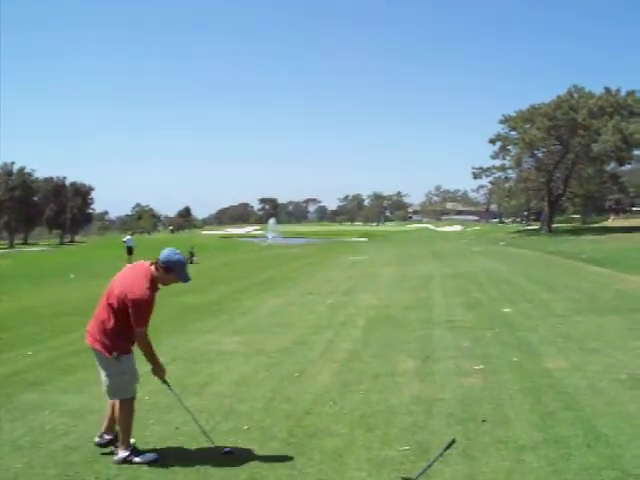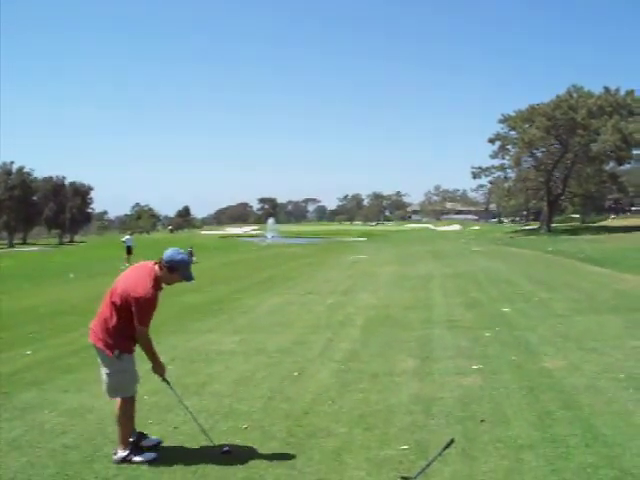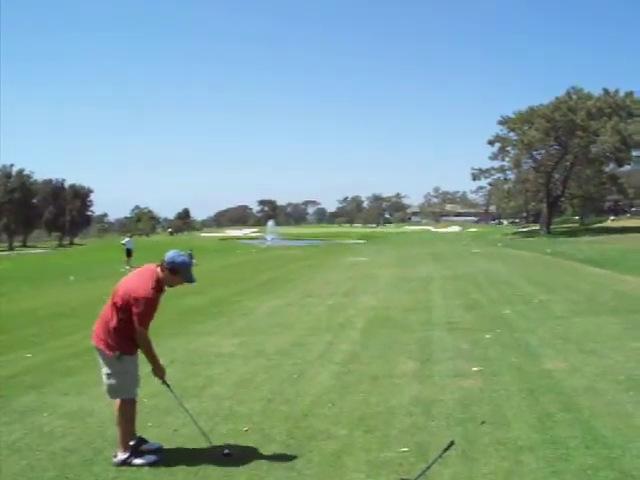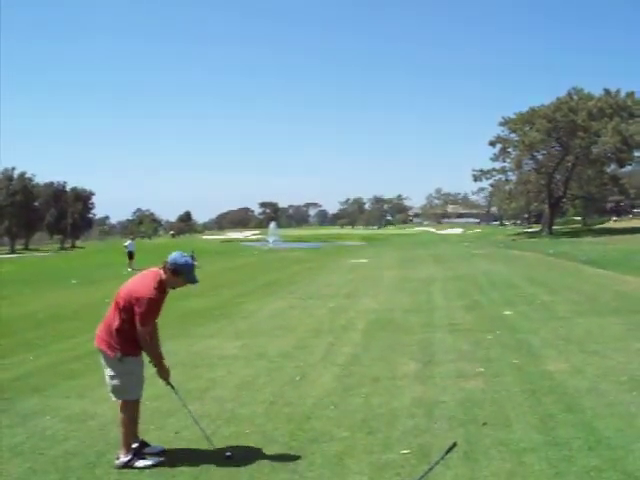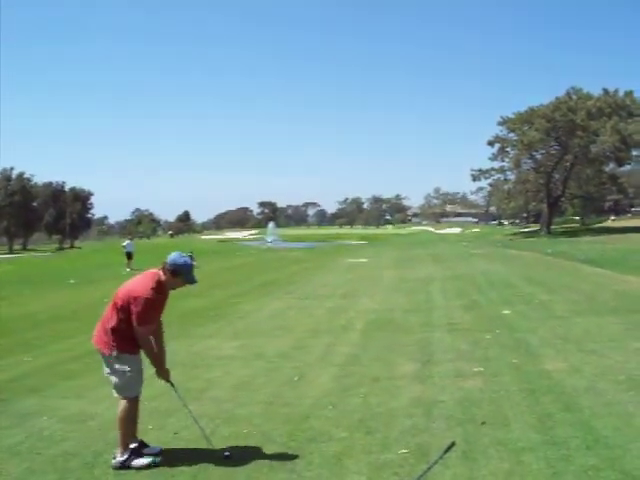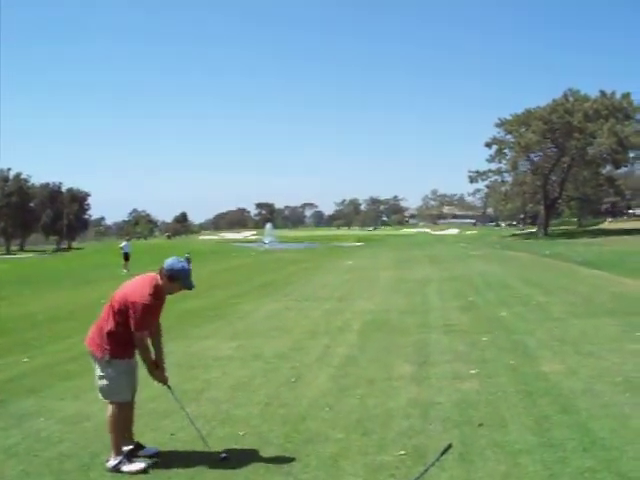
dt=0.2s
person 1, frame 1
left shoulder: (142, 266)
right shoulder: (143, 294)
right elbow: (140, 336)
right wrist: (156, 365)
left hip: (104, 334)
right hip: (111, 343)
left knee: (122, 390)
right knee: (126, 395)
left ankle: (107, 433)
right ankle: (124, 450)
person 1, frame 2
left shoulder: (146, 266)
right shoulder: (146, 293)
right elbow: (142, 334)
right wrist: (156, 362)
left hip: (110, 334)
right hip: (112, 342)
left knee: (128, 390)
right knee: (125, 394)
left ankle: (131, 435)
right ankle: (124, 449)
person 1, frame 3
left shoulder: (150, 271)
right shoulder: (146, 293)
right elbow: (141, 335)
right wrist: (155, 365)
left hip: (119, 338)
right hip: (114, 344)
left knee: (130, 393)
right knee: (125, 396)
left ankle: (132, 439)
right ankle: (124, 452)
person 1, frame 4
left shoulder: (157, 278)
right shoulder: (148, 294)
left elbow: (151, 323)
right elbow: (143, 335)
left wrist: (158, 353)
right wrist: (160, 365)
left hip: (127, 342)
right hip: (117, 346)
left knee: (134, 396)
right knee: (129, 398)
left ankle: (135, 442)
right ankle: (126, 455)
person 1, frame 5
left shoulder: (160, 284)
right shoulder: (145, 294)
left elbow: (156, 322)
right elbow: (142, 335)
left wrist: (161, 356)
right wrist: (158, 365)
left hip: (127, 342)
right hip: (115, 344)
left knee: (134, 394)
right knee: (129, 396)
left ankle: (133, 442)
right ankle: (122, 454)
person 1, frame 6
left shoulder: (156, 286)
right shoulder: (143, 299)
left elbow: (154, 325)
right elbow: (140, 340)
left wrist: (159, 358)
right wrist: (153, 370)
left hip: (122, 345)
right hip: (108, 348)
left knee: (129, 397)
right knee: (118, 401)
left ankle: (129, 444)
right ankle: (116, 458)
